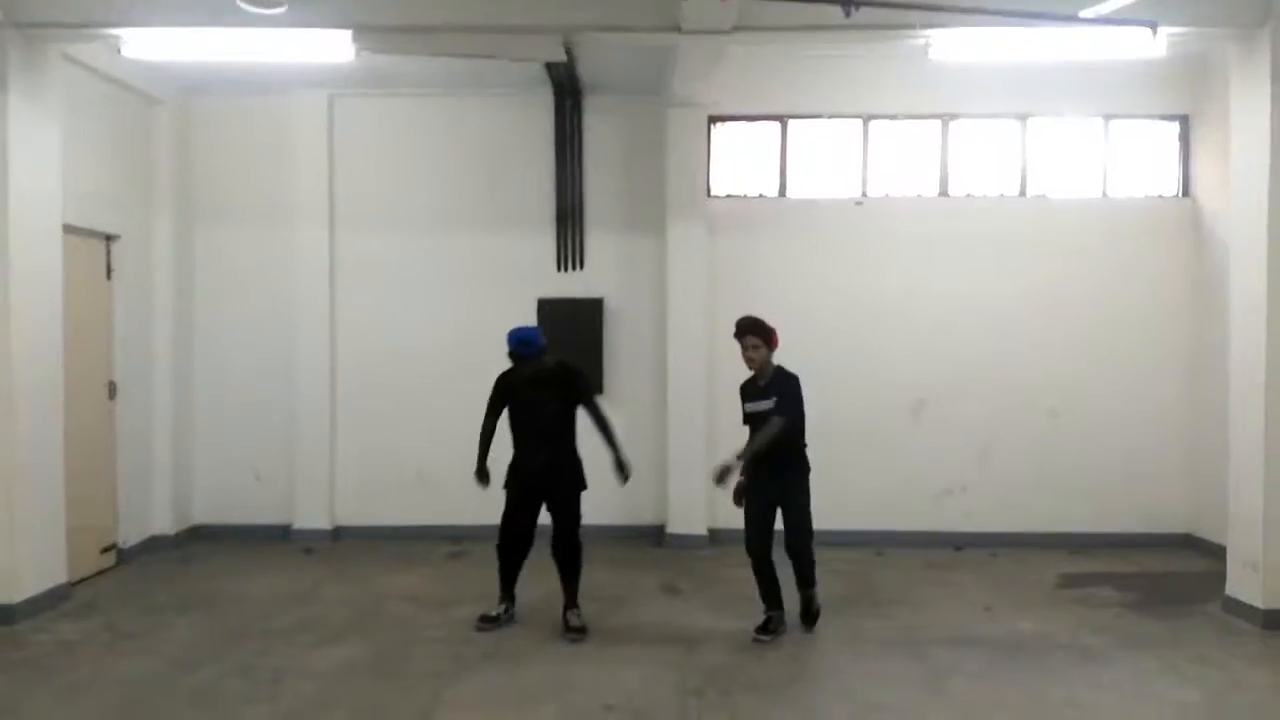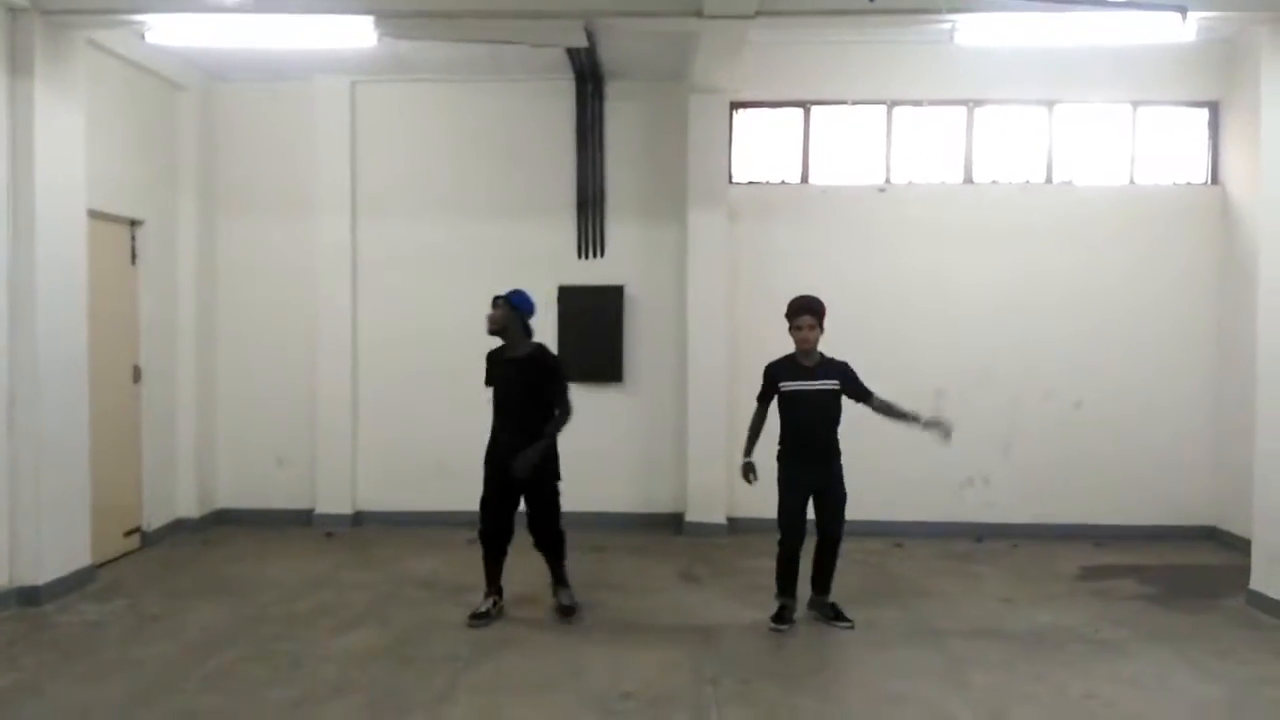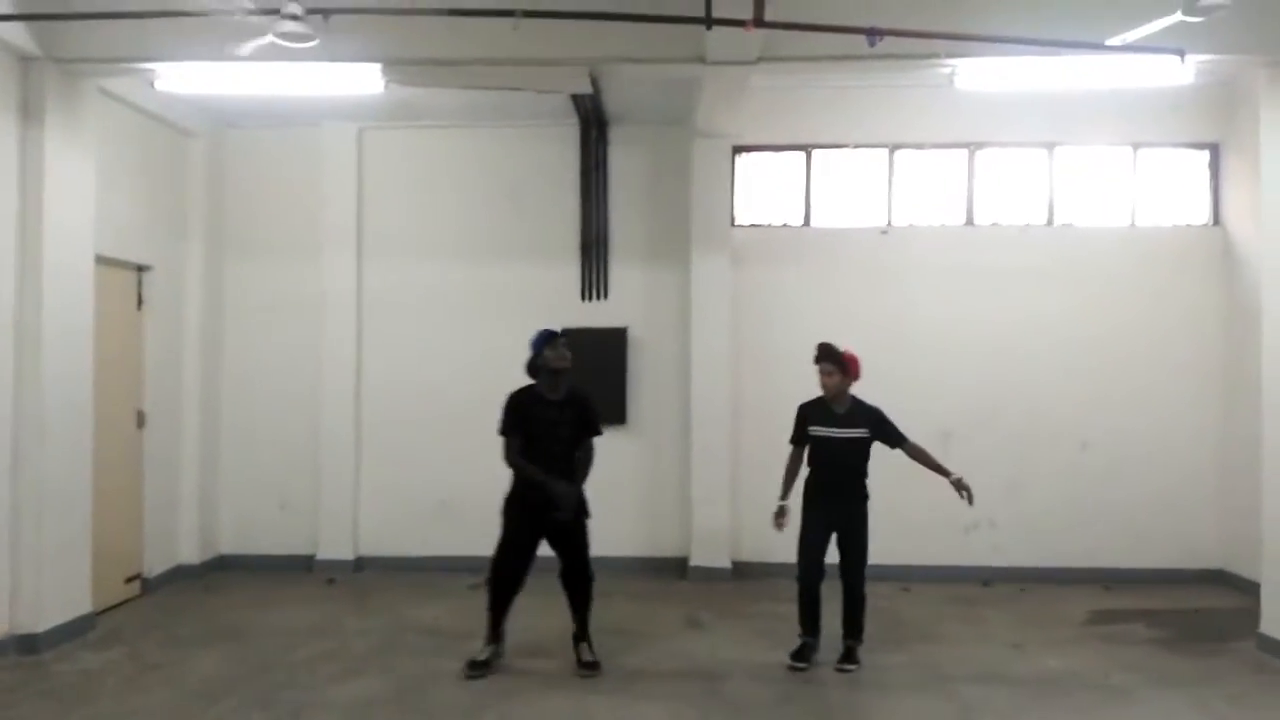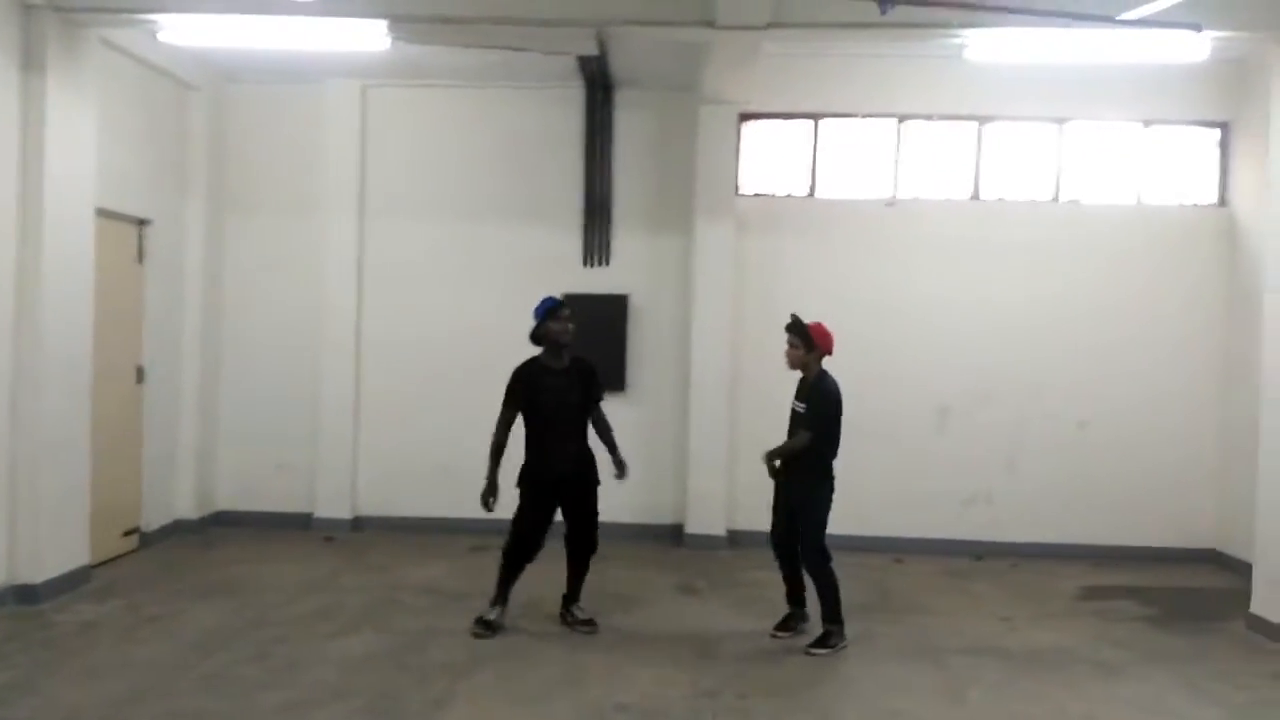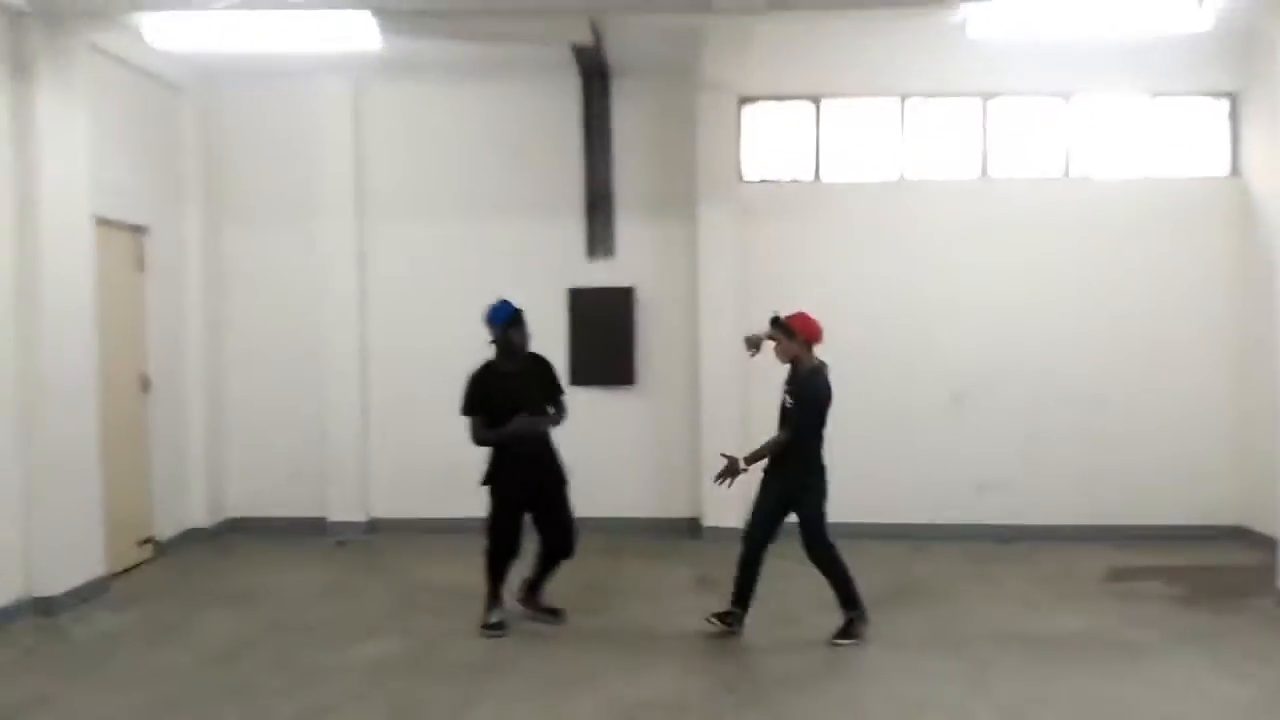
dt=1s
person 1, frame 1
left shoulder: (567, 376)
right shoulder: (507, 381)
left elbow: (595, 413)
right elbow: (490, 420)
left wrist: (617, 454)
right wrist: (481, 463)
left hip: (564, 471)
right hip: (524, 471)
left knee: (566, 540)
right knee: (511, 538)
left ankle: (571, 609)
right ankle: (506, 603)
person 1, frame 2
left shoulder: (542, 360)
right shoulder: (495, 358)
left elbow: (562, 412)
left wrist: (535, 451)
left hip: (536, 459)
right hip: (499, 455)
left knee: (546, 528)
right knee: (492, 529)
left ankle: (561, 587)
right ankle: (493, 597)
person 1, frame 3
left shoulder: (579, 402)
right shoulder: (520, 401)
left elbow: (585, 454)
right elbow: (511, 455)
left wrist: (572, 492)
right wrist: (550, 484)
left hip: (567, 502)
right hip: (527, 501)
left knee: (579, 573)
right knee: (504, 574)
left ankle: (582, 641)
right ankle: (492, 644)
person 1, frame 4
left shoulder: (584, 371)
right shoulder: (527, 374)
left elbow: (597, 417)
right elbow: (504, 425)
left wrist: (614, 453)
right wrist: (492, 476)
left hip: (580, 470)
right hip: (539, 472)
left knee: (583, 541)
right knee: (523, 540)
left ankle: (571, 605)
right ankle: (498, 605)
person 1, frame 5
left shoulder: (539, 366)
right shoulder: (483, 379)
left elbow: (559, 407)
right elbow: (478, 435)
left wrist: (547, 421)
right wrist: (508, 431)
left hip: (544, 464)
right hip: (508, 470)
left knee: (561, 539)
right knee: (503, 541)
left ankle: (532, 594)
right ankle: (494, 605)
person 2, frame 1
left shoulder: (788, 383)
right shoulder: (747, 389)
left elbow: (773, 428)
left wrist: (736, 461)
right wrist: (744, 478)
left hip: (792, 476)
right hip: (759, 478)
left knee: (798, 544)
right knee: (756, 548)
left ankle: (808, 594)
right ankle: (775, 613)
person 2, frame 2
left shoulder: (838, 370)
right shoulder: (776, 370)
left elbow: (874, 403)
right elbow: (761, 412)
left wrist: (919, 420)
right wrist: (748, 455)
left hip: (829, 465)
right hip: (792, 467)
left knee: (831, 536)
right knee: (791, 537)
left ankle: (820, 598)
right ankle: (786, 602)
person 2, frame 3
left shoulder: (869, 416)
right shoulder: (808, 412)
left elbow: (908, 447)
right elbow: (796, 456)
left wrist: (951, 476)
right wrist: (784, 500)
left hip: (854, 506)
right hip: (817, 505)
left knee: (853, 578)
right knee: (808, 574)
left ankle: (851, 644)
right ankle: (808, 640)
person 2, frame 4
left shoulder: (825, 390)
right shoulder: (805, 384)
left elbow: (804, 440)
left wrist: (774, 453)
right wrist: (780, 461)
left hip: (815, 483)
right hip: (791, 478)
left knee: (813, 554)
right knee: (782, 545)
left ankle: (835, 628)
right ankle: (797, 610)
person 2, frame 5
left shoulder: (814, 386)
right shoulder: (801, 368)
left elbow: (786, 436)
right elbow: (785, 342)
left wrist: (743, 463)
right wrist: (764, 337)
left hip: (805, 477)
right hip: (780, 471)
left knee: (817, 547)
right knee: (754, 539)
left ankle: (855, 613)
right ankle: (737, 610)
